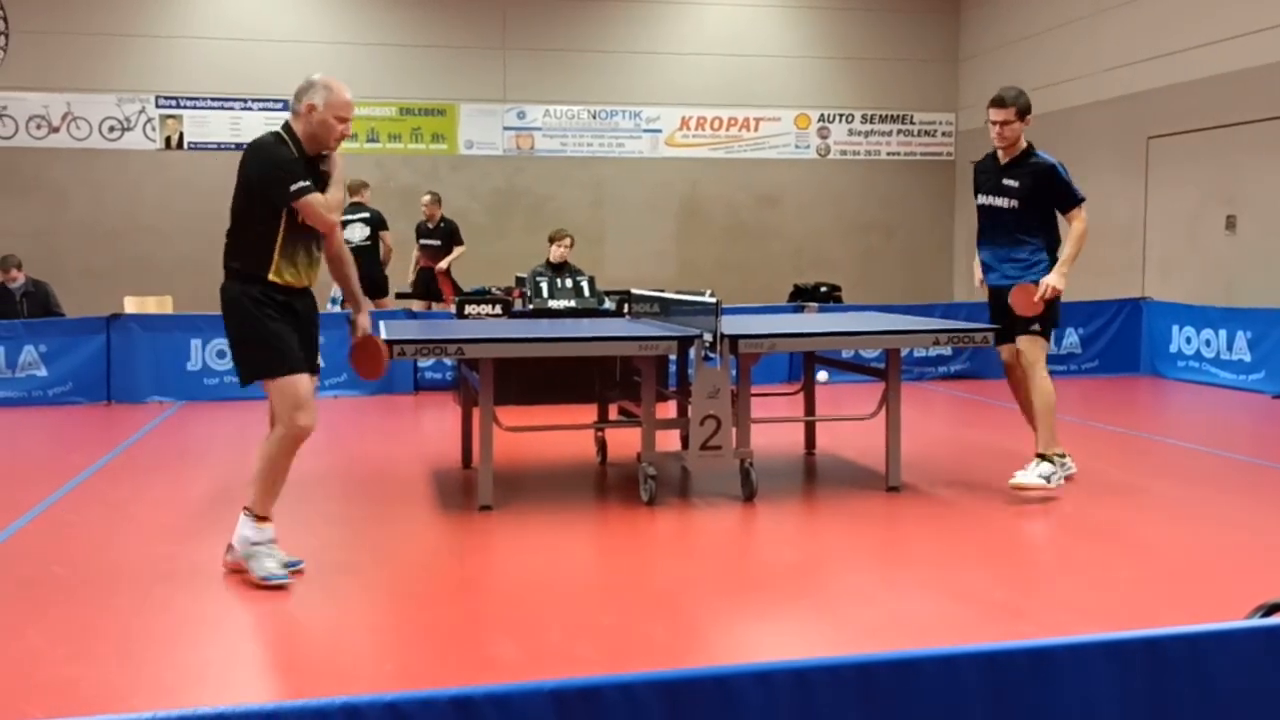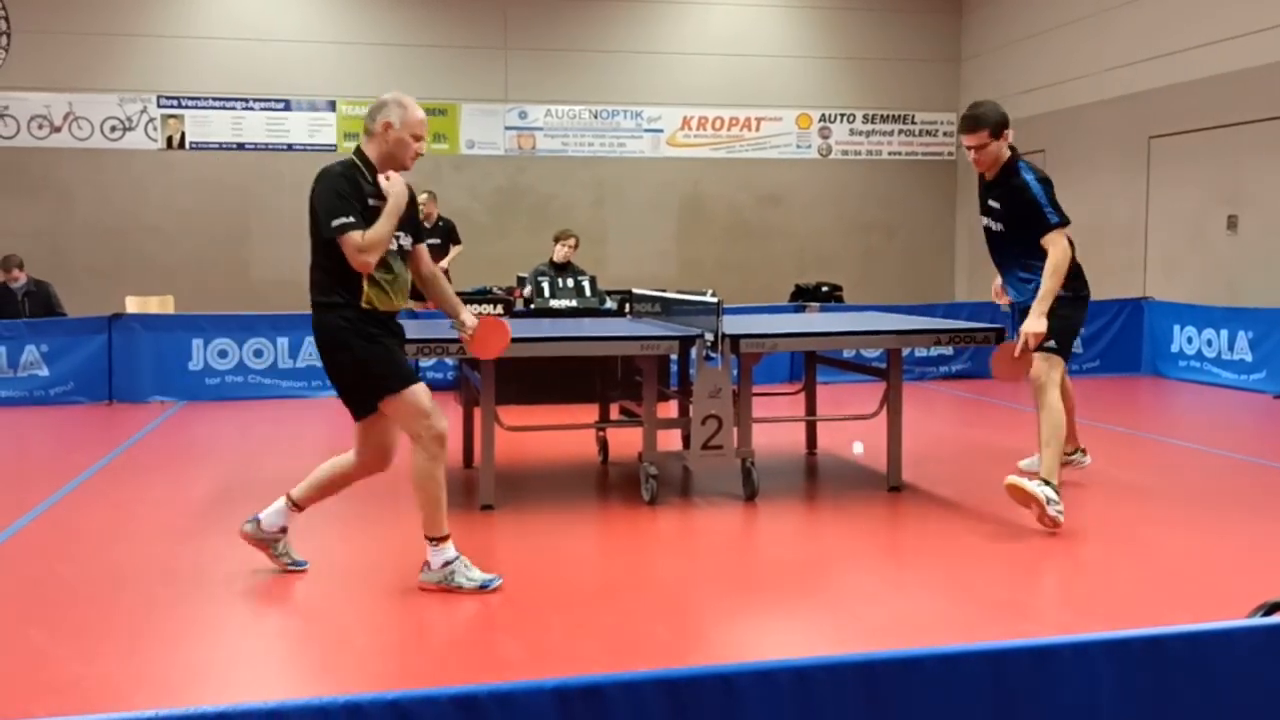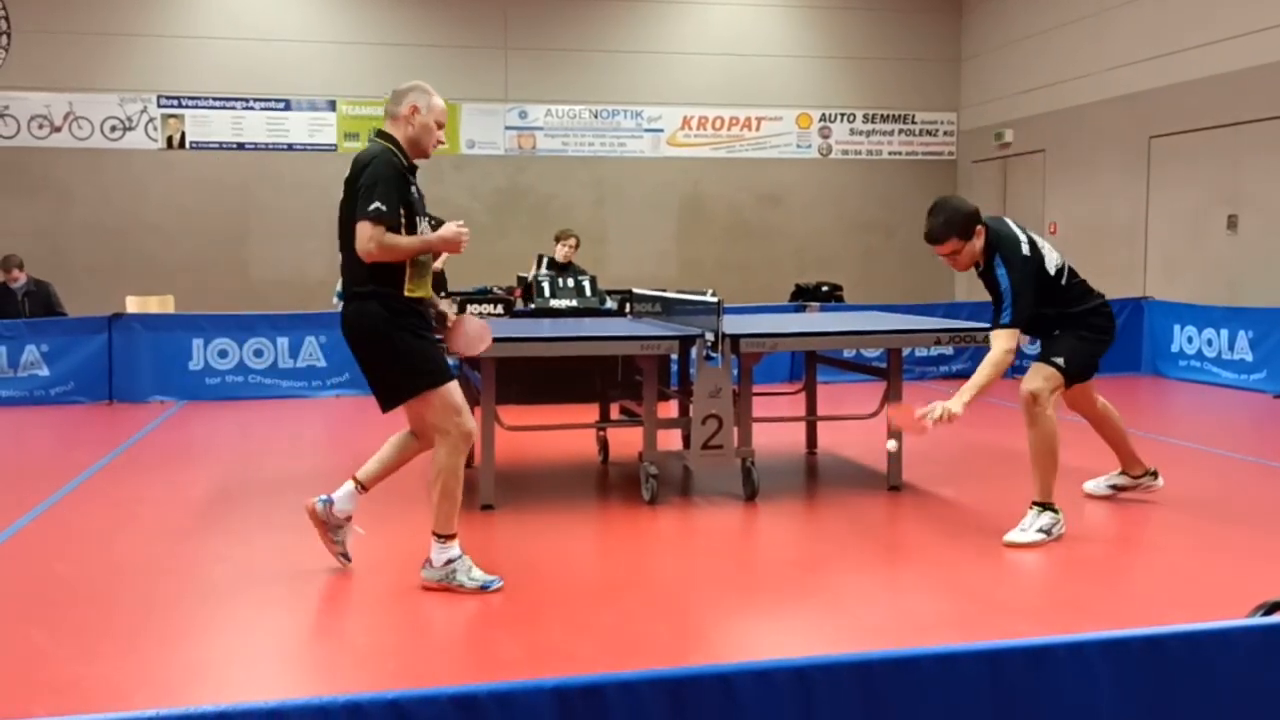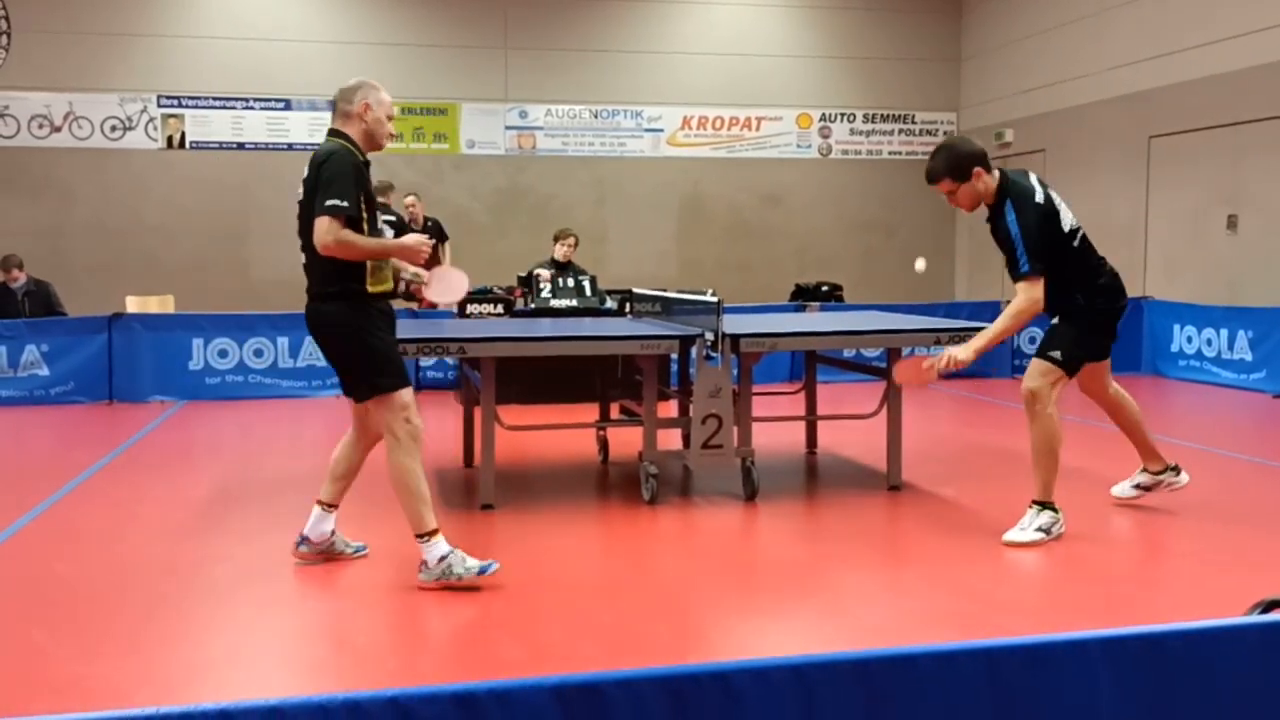
dt=0.3s
person 1, frame 1
left shoulder: (317, 164)
right shoulder: (268, 153)
left elbow: (333, 242)
right elbow: (324, 220)
left wrist: (359, 308)
right wrist: (336, 174)
left hip: (297, 302)
right hip: (256, 301)
left knee: (287, 426)
right knee: (296, 421)
left ankle: (251, 537)
right ankle: (256, 536)
person 1, frame 2
left shoulder: (397, 190)
right shoulder: (337, 181)
left elbow: (420, 264)
right elbow: (363, 257)
left wrist: (459, 312)
right wrist: (394, 206)
left hip: (381, 327)
right hip: (349, 328)
left knee: (372, 456)
right knee: (431, 432)
left ankle: (272, 522)
right ankle: (440, 559)
person 1, frame 3
left shoulder: (391, 167)
right shoulder: (382, 164)
right elbow: (369, 247)
left wrist: (433, 304)
right wrist: (436, 240)
left hip: (388, 314)
right hip: (384, 317)
left knee: (427, 429)
right knee: (458, 427)
left ankle: (338, 505)
right ankle: (444, 558)
person 1, frame 4
left shoulder: (334, 160)
right shoulder: (341, 161)
right elbow: (328, 240)
left wrist: (402, 268)
right wrist: (397, 247)
left hip: (347, 311)
right hip: (349, 314)
left knee: (369, 426)
right knee: (404, 430)
left ankle: (318, 531)
right ankle: (435, 555)
person 2, frame 1
left shoulder: (1046, 168)
right shoulder: (982, 168)
left elbow: (1078, 219)
left wrist: (1059, 270)
right wrist: (979, 261)
left hip: (1035, 280)
right hip: (999, 283)
left knee: (1032, 361)
right knee: (1012, 369)
left ankle: (1047, 462)
right ankle: (1052, 455)
person 2, frame 2
left shoulder: (1028, 182)
right shoulder: (985, 179)
left elbow: (1059, 247)
left wrist: (1039, 313)
right wrist: (1005, 273)
left hip: (1058, 294)
right hip: (1025, 293)
left knee: (1041, 376)
right knee: (1049, 371)
left ankle: (1047, 488)
right ankle: (1070, 448)
person 2, frame 3
left shoulder: (1011, 265)
right shoulder: (995, 228)
left elbow: (1005, 347)
left wrist: (961, 399)
left hip: (1085, 324)
right hip: (1075, 316)
left knee: (1035, 392)
right knee: (1081, 400)
left ankle: (1046, 511)
right ankle: (1136, 472)
person 2, frame 4
left shoulder: (1018, 213)
right shoulder: (1014, 180)
left elbow: (1030, 300)
left wrist: (971, 349)
left hip: (1089, 305)
right hip: (1093, 295)
left knee: (1036, 389)
right knee: (1098, 387)
left ankle: (1046, 510)
right ankle: (1159, 468)
